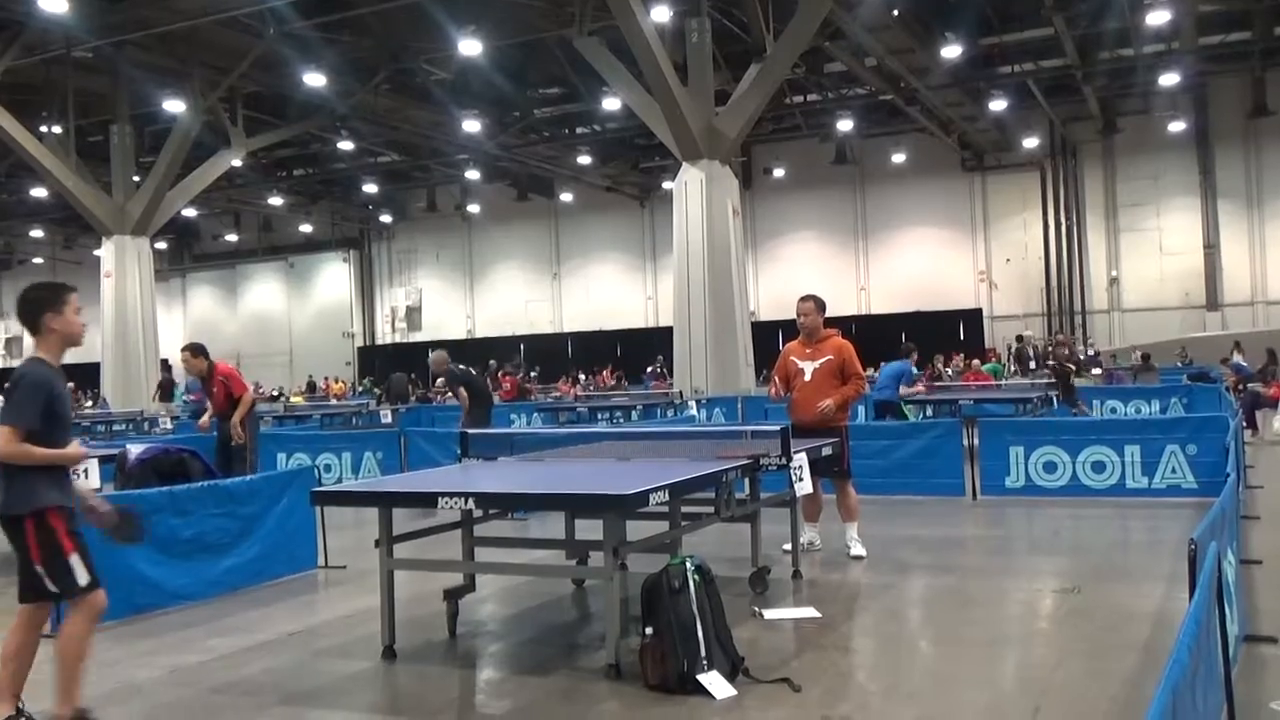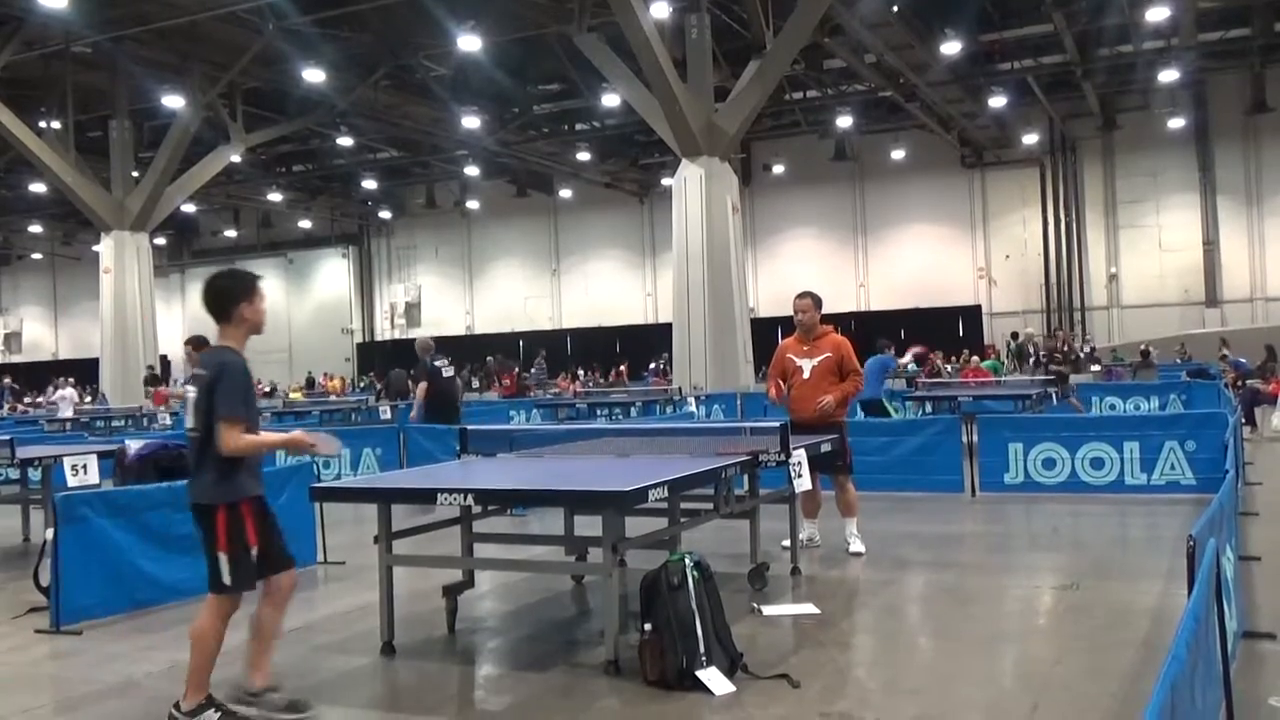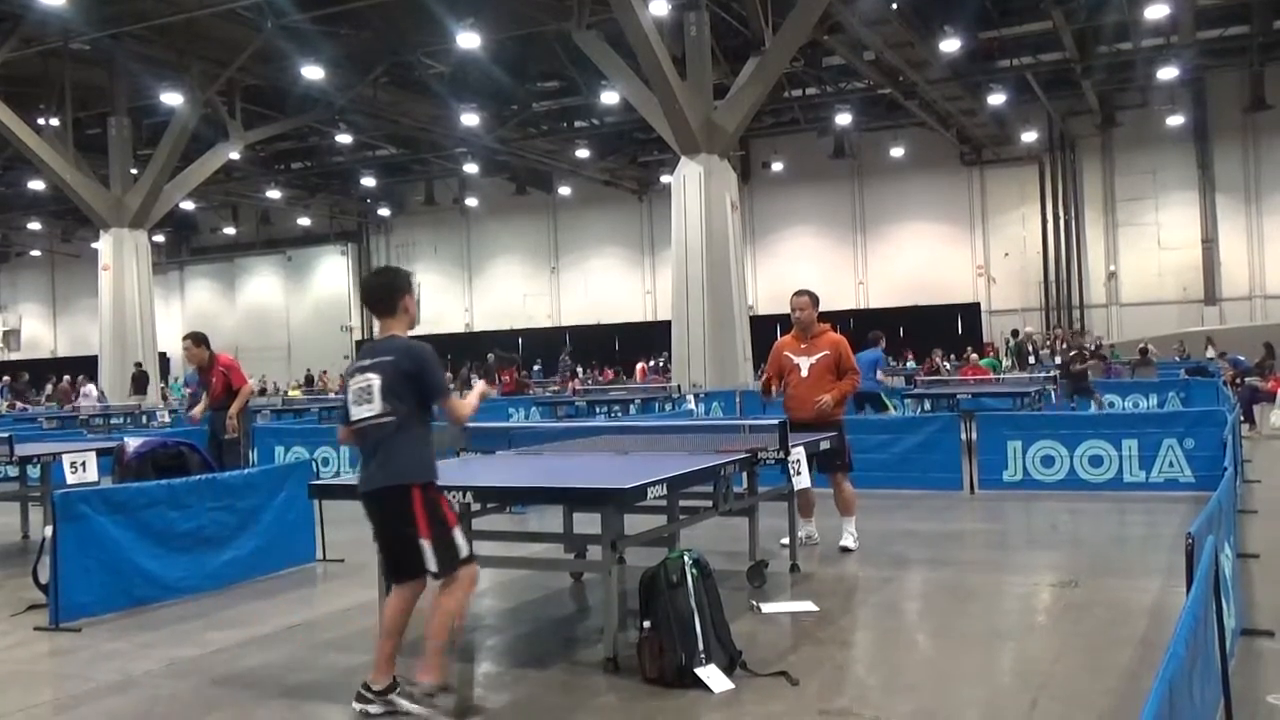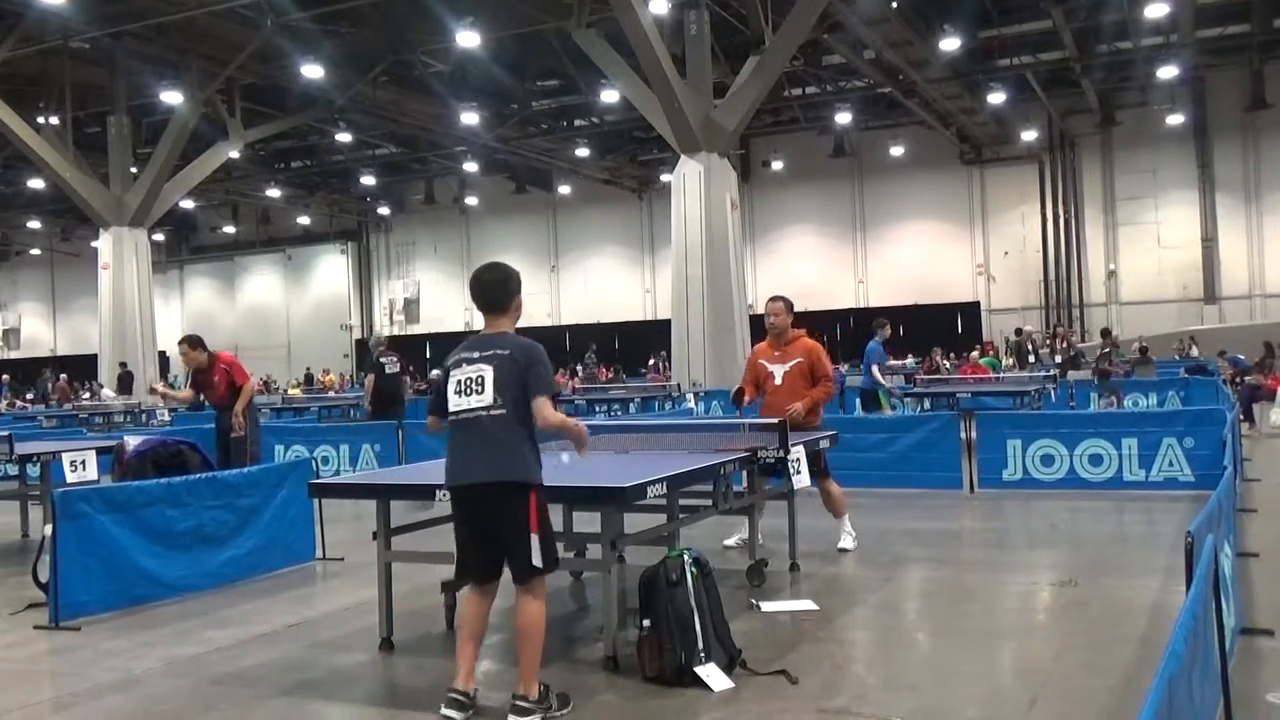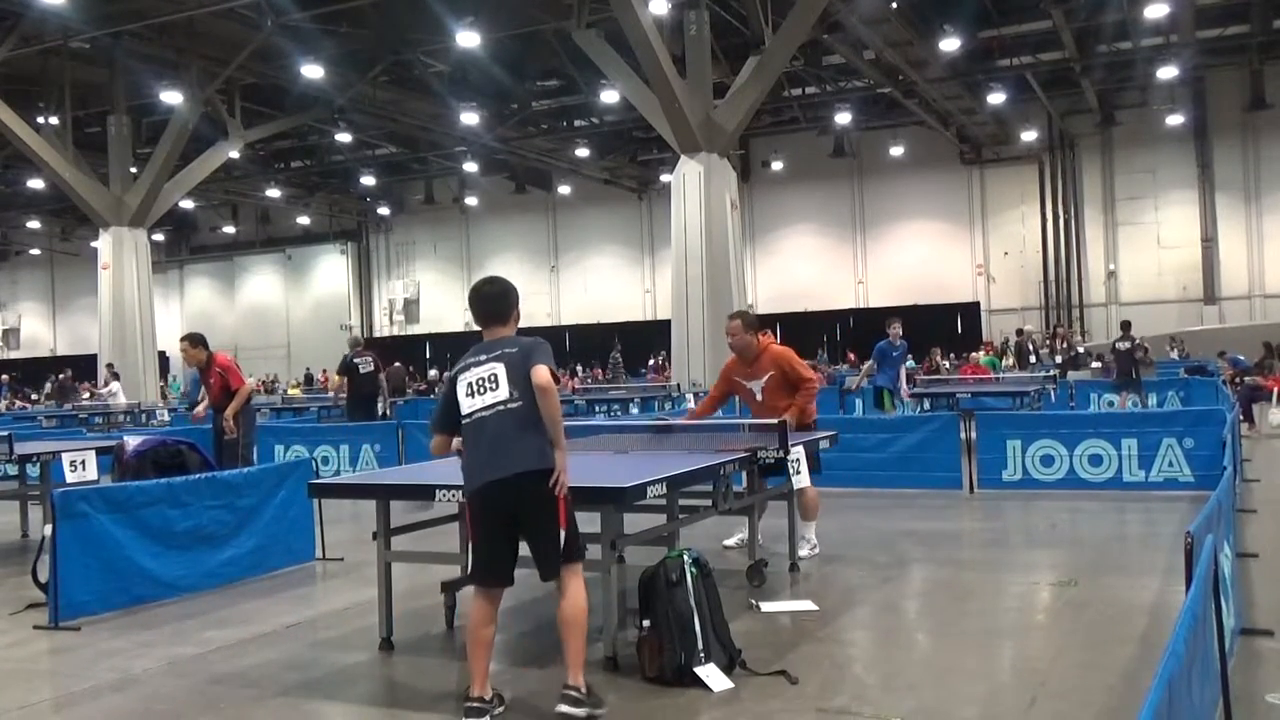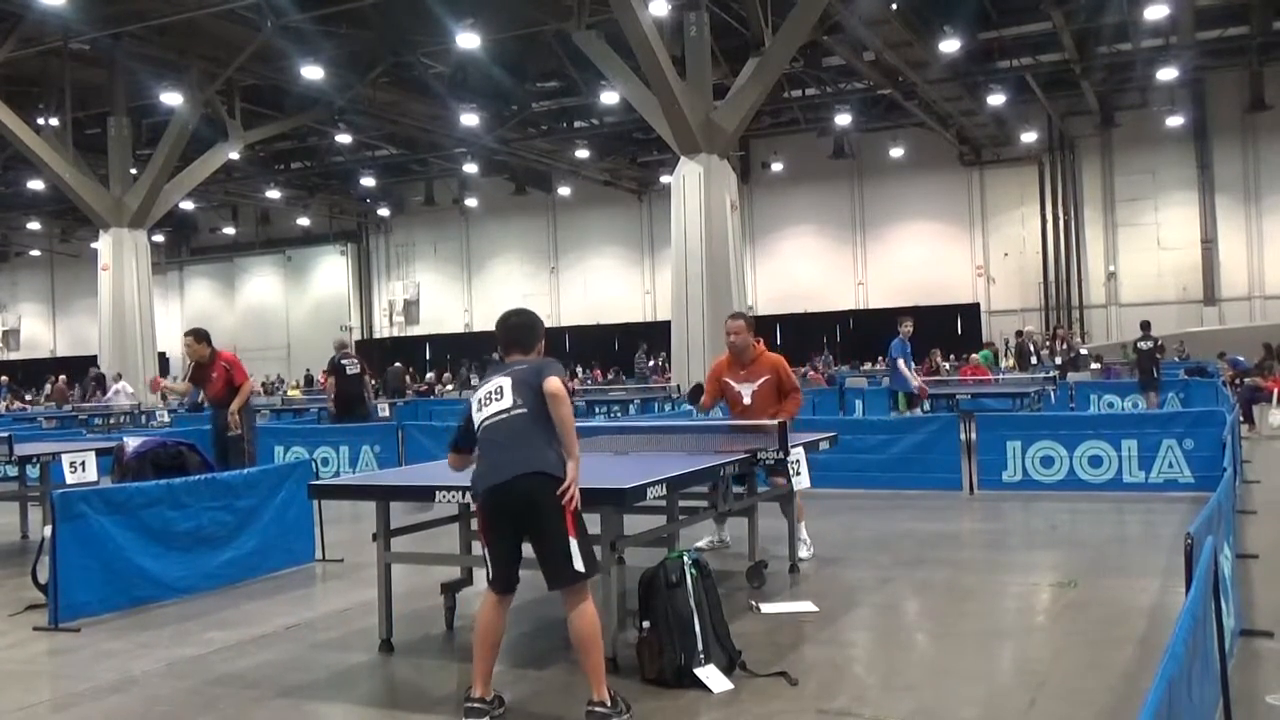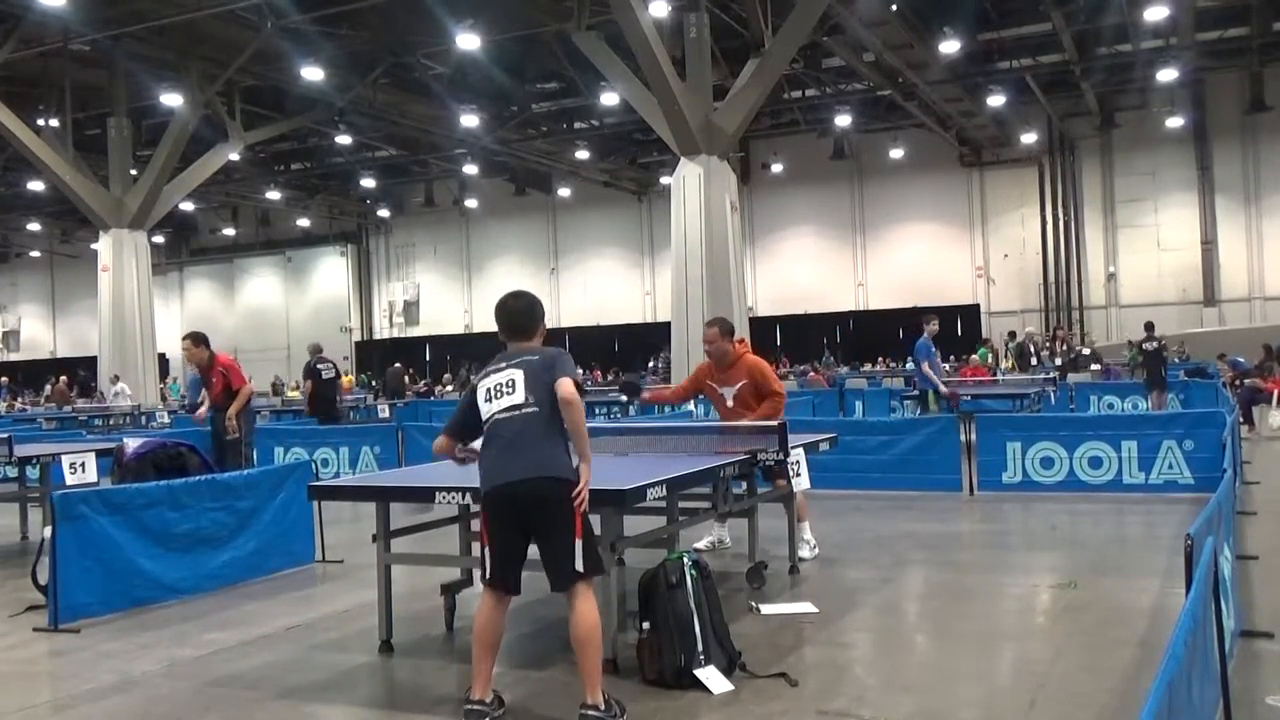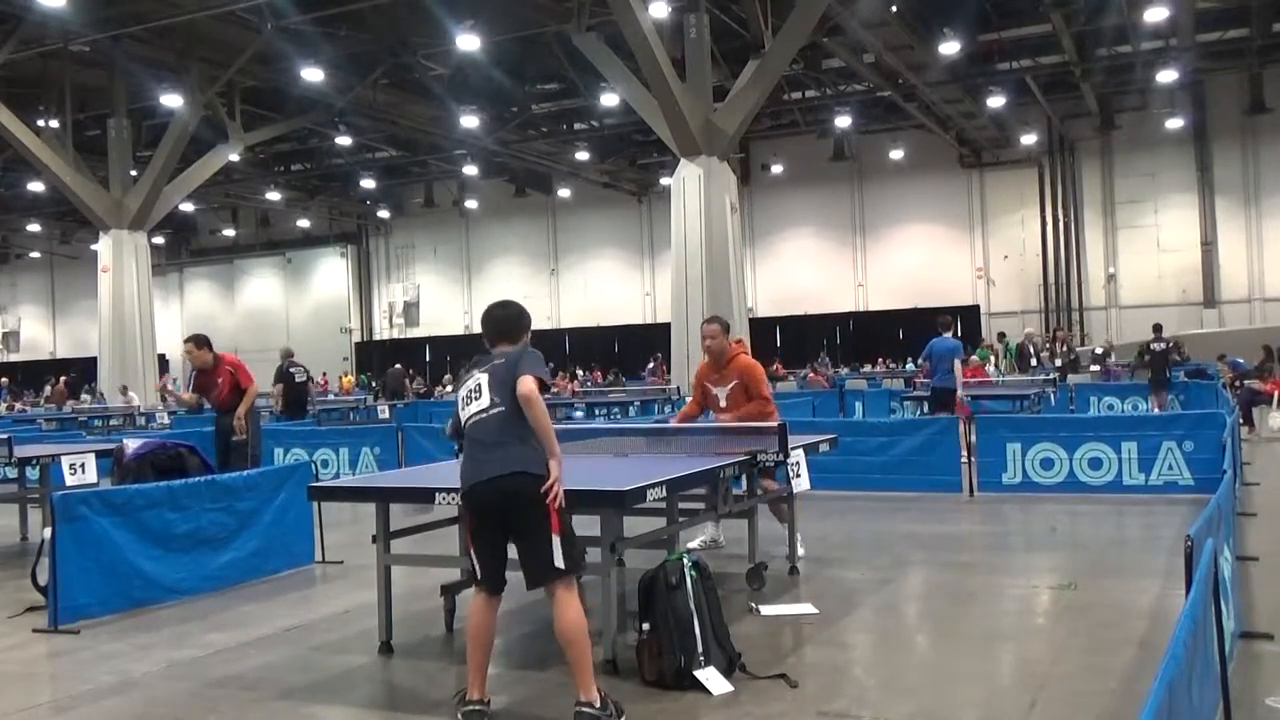
dt=0.5s
person 1, frame 1
left shoulder: (48, 376)
left wrist: (82, 495)
right wrist: (65, 455)
left hip: (46, 507)
left knee: (35, 609)
right knee: (89, 601)
person 1, frame 2
left shoulder: (214, 362)
right shoulder: (231, 367)
right elbow: (231, 443)
left wrist: (279, 438)
right wrist: (284, 441)
left hip: (239, 495)
right hip: (225, 499)
left knee: (281, 580)
right knee: (223, 598)
person 1, frame 3
left shoulder: (360, 362)
right shoulder: (414, 353)
left elbow: (345, 433)
right elbow: (458, 414)
right wrist: (476, 392)
left hip: (374, 486)
right hip: (409, 483)
left knee: (406, 583)
right knee: (460, 574)
right ankle: (427, 680)
person 1, frame 4
left shoulder: (455, 358)
right shoulder: (527, 351)
left elbow: (434, 421)
right elbow: (544, 417)
right wrist: (575, 428)
left hip: (464, 483)
right hip: (514, 482)
left knee: (479, 586)
right knee: (532, 585)
person 1, frame 5
left shoulder: (461, 369)
right shoulder: (531, 348)
left elbow: (438, 444)
right elbow: (543, 383)
right wrist: (560, 449)
left hip: (482, 484)
right hip: (534, 473)
left knee: (486, 589)
right knee: (569, 574)
person 1, frame 6
left shoulder: (481, 390)
right shoulder: (544, 368)
left elbow: (456, 460)
right elbow: (555, 391)
right wrist: (573, 459)
left hip: (491, 490)
right hip: (540, 480)
left knee: (498, 591)
right knee: (575, 590)
person 1, frame 7
left shoulder: (484, 379)
right shoulder: (554, 358)
left elbow: (442, 446)
right elbow: (568, 395)
left wrist: (466, 451)
right wrist: (585, 459)
left hip: (498, 488)
right hip: (551, 481)
left knee: (496, 591)
right knee: (579, 588)
person 1, frame 8
left shoulder: (469, 378)
right shoulder: (526, 356)
left elbow: (455, 430)
right elbow: (527, 392)
right wrist: (554, 457)
left hip: (476, 487)
right hip: (525, 479)
left knee: (487, 591)
right knee: (561, 586)
person 2, frame 1
left shoulder: (841, 347)
right shoulder: (789, 350)
left elbow: (858, 381)
right elbow: (780, 382)
left wrist: (836, 400)
right wrist: (776, 391)
left hip: (832, 427)
right hip: (800, 428)
left knee: (842, 482)
left ankle: (853, 539)
right ankle: (810, 536)
person 2, frame 2
left shoulder: (838, 343)
right shoulder: (786, 347)
left elbow: (855, 377)
right elbow: (774, 377)
left wrist: (836, 396)
right wrist: (774, 390)
left hip: (830, 423)
right hip: (798, 424)
left knee: (841, 478)
left ankle: (852, 534)
right ankle: (809, 532)
person 2, frame 3
left shoulder: (836, 342)
right shoulder: (782, 345)
left elbow: (852, 376)
right elbow: (771, 375)
left wrist: (834, 396)
right wrist: (770, 387)
left hip: (828, 422)
right hip: (795, 423)
left knee: (839, 477)
left ankle: (849, 532)
right ankle: (807, 531)
person 2, frame 4
left shoulder: (810, 348)
right shoulder: (758, 352)
left elbow: (827, 384)
right elbow: (749, 385)
left wrist: (804, 405)
right wrist: (746, 397)
left hip: (804, 428)
left knee: (822, 481)
left ankle: (846, 531)
right ankle: (748, 532)
person 2, frame 5
left shoulder: (780, 355)
right shoulder: (731, 367)
left elbow: (810, 383)
right elbow: (713, 399)
left wrist: (793, 412)
right wrist: (687, 420)
left hip: (798, 425)
left ankle: (809, 539)
right ankle: (749, 532)
person 2, frame 6
left shoulder: (773, 362)
right shoulder: (720, 368)
left elbow: (794, 394)
right elbow: (710, 399)
left wrist: (782, 419)
right wrist: (701, 406)
left knee: (781, 483)
left ankle: (802, 538)
right ankle: (720, 535)
person 2, frame 7
left shoulder: (754, 365)
right shoulder: (706, 369)
left elbow: (778, 397)
right elbow: (682, 393)
left wrist: (754, 420)
right wrist: (652, 396)
left knee: (783, 484)
left ankle: (806, 539)
right ankle: (719, 535)
person 2, frame 8
left shoulder: (747, 366)
right shoulder: (703, 370)
left elbow: (763, 404)
right elbow: (696, 404)
left wrist: (733, 417)
right wrist: (679, 420)
left knee: (767, 484)
left ankle: (793, 537)
right ankle: (713, 533)
